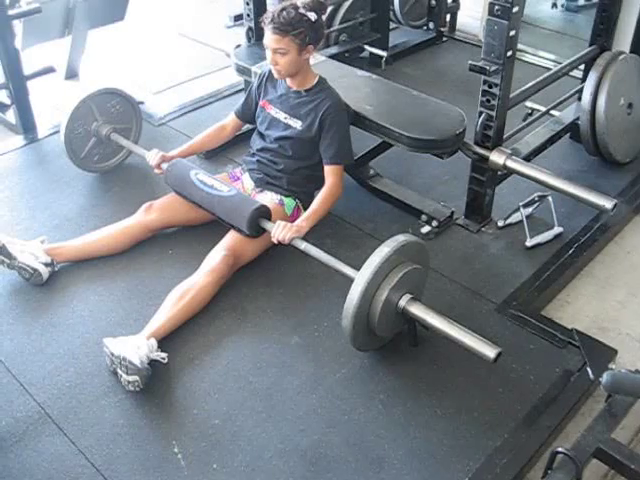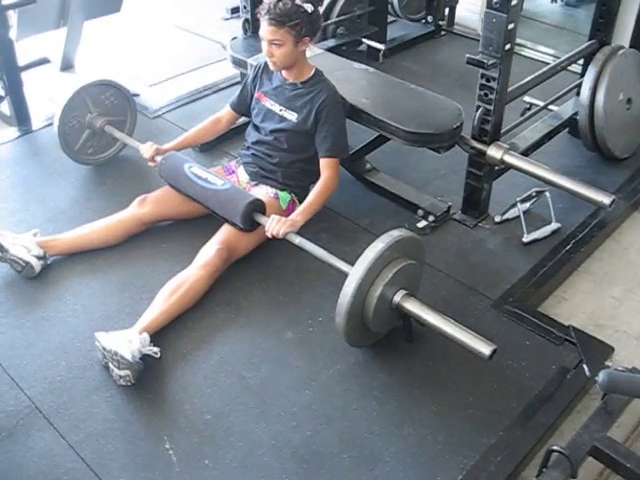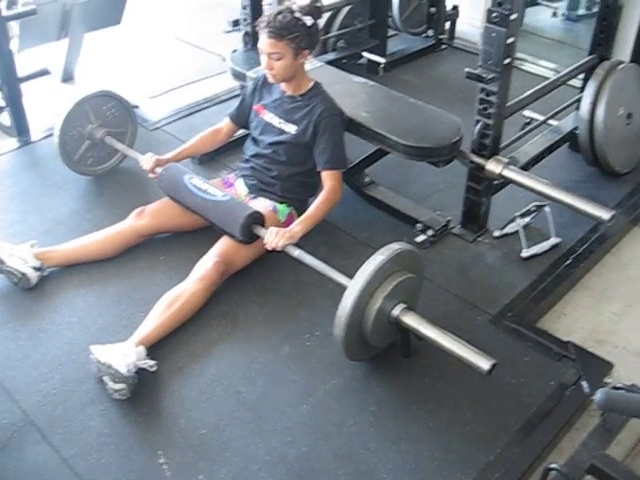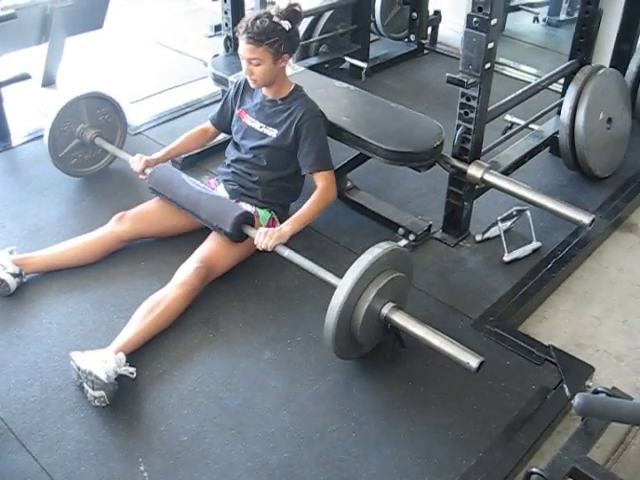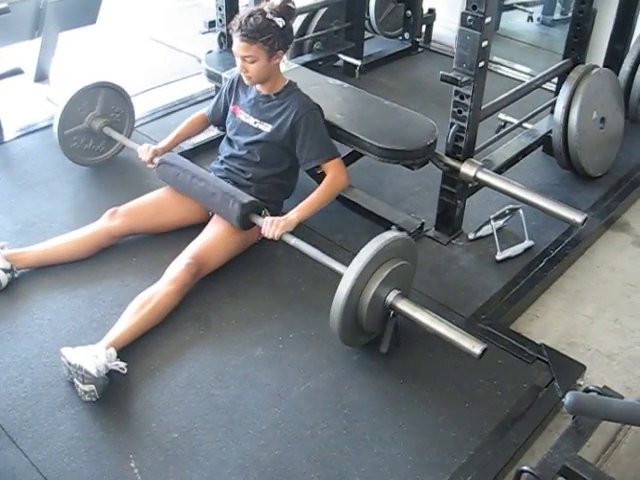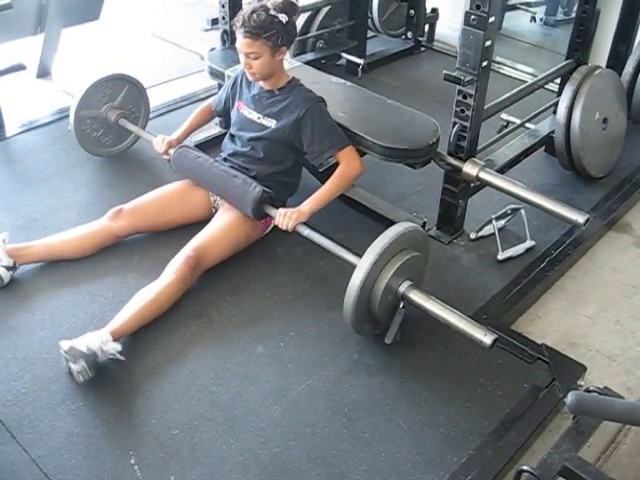
dt=0.3s
person 1, frame 1
left shoulder: (328, 107)
right shoulder: (267, 80)
left elbow: (333, 182)
right elbow: (228, 127)
left wrist: (302, 225)
right wrist: (173, 155)
left hip: (282, 198)
right hip: (245, 176)
left knee: (222, 258)
right knee: (151, 213)
left ankle: (142, 345)
right ankle: (45, 256)
person 1, frame 2
left shoulder: (324, 99)
right shoulder: (264, 71)
left elbow: (329, 175)
right elbow: (224, 119)
left wrist: (297, 219)
right wrist: (168, 148)
left hip: (278, 191)
right hip: (240, 169)
left knee: (216, 253)
right knee: (145, 205)
left ankle: (135, 339)
right ankle: (36, 248)
person 1, frame 3
left shoulder: (322, 112)
right shoulder: (262, 84)
left elbow: (332, 187)
right elbow: (223, 131)
left wrist: (295, 231)
right wrist: (167, 159)
left hip: (276, 203)
right hip: (238, 182)
left knee: (213, 266)
right knee: (143, 218)
left ankle: (130, 353)
right ankle: (34, 260)
person 1, frame 4
left shoulder: (304, 115)
right shoulder: (242, 88)
left elbow: (327, 187)
right elbow: (208, 130)
left wrist: (285, 230)
right wrist: (157, 158)
left hip: (258, 209)
right hip: (218, 188)
left knee: (194, 271)
right knee: (123, 223)
left ankle: (110, 359)
person 1, frame 5
left shoulder: (300, 110)
right shoulder: (238, 84)
left elbow: (337, 176)
right elbow: (205, 118)
left wrist: (291, 219)
right wrist: (163, 147)
left hip: (253, 204)
right hip: (214, 182)
left knee: (186, 268)
right knee: (116, 218)
left ankle: (102, 355)
person 1, frame 6
left shoulder: (305, 106)
right shoulder: (242, 80)
left elbow: (352, 164)
right elbow: (210, 107)
left wrist: (303, 209)
right wrist: (176, 138)
left knee: (188, 262)
right knee: (120, 217)
left ankle: (102, 342)
